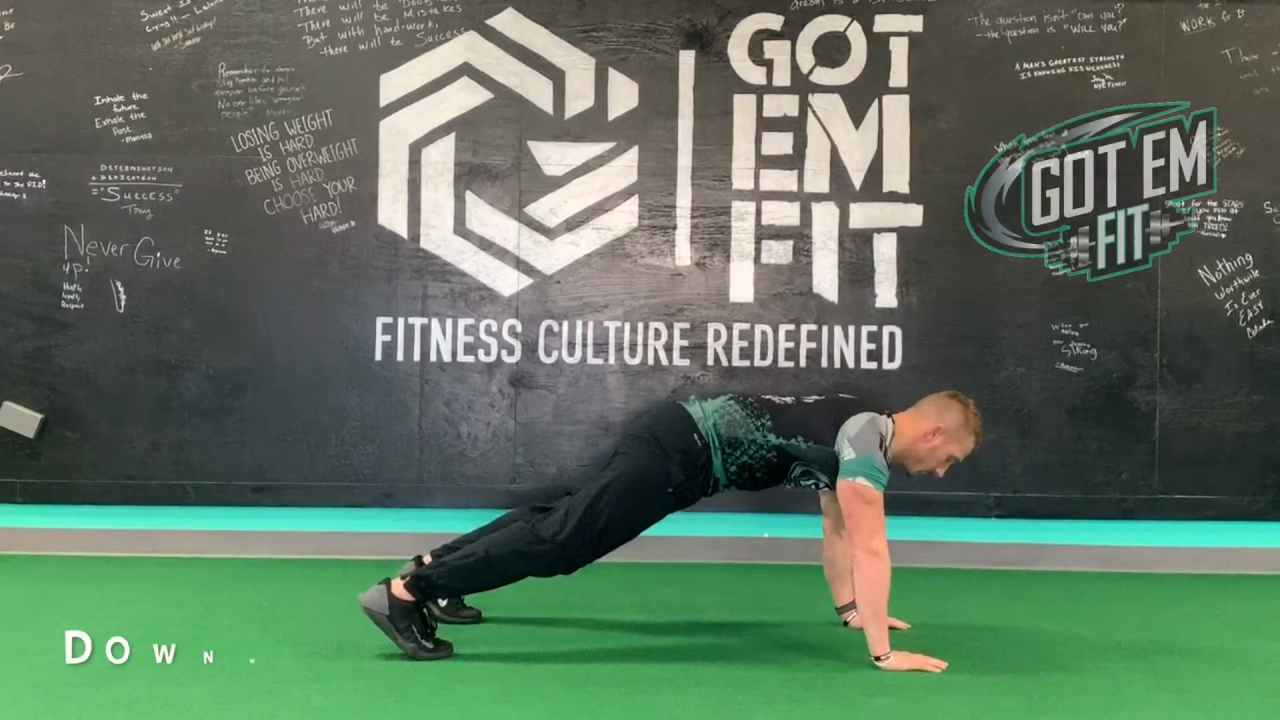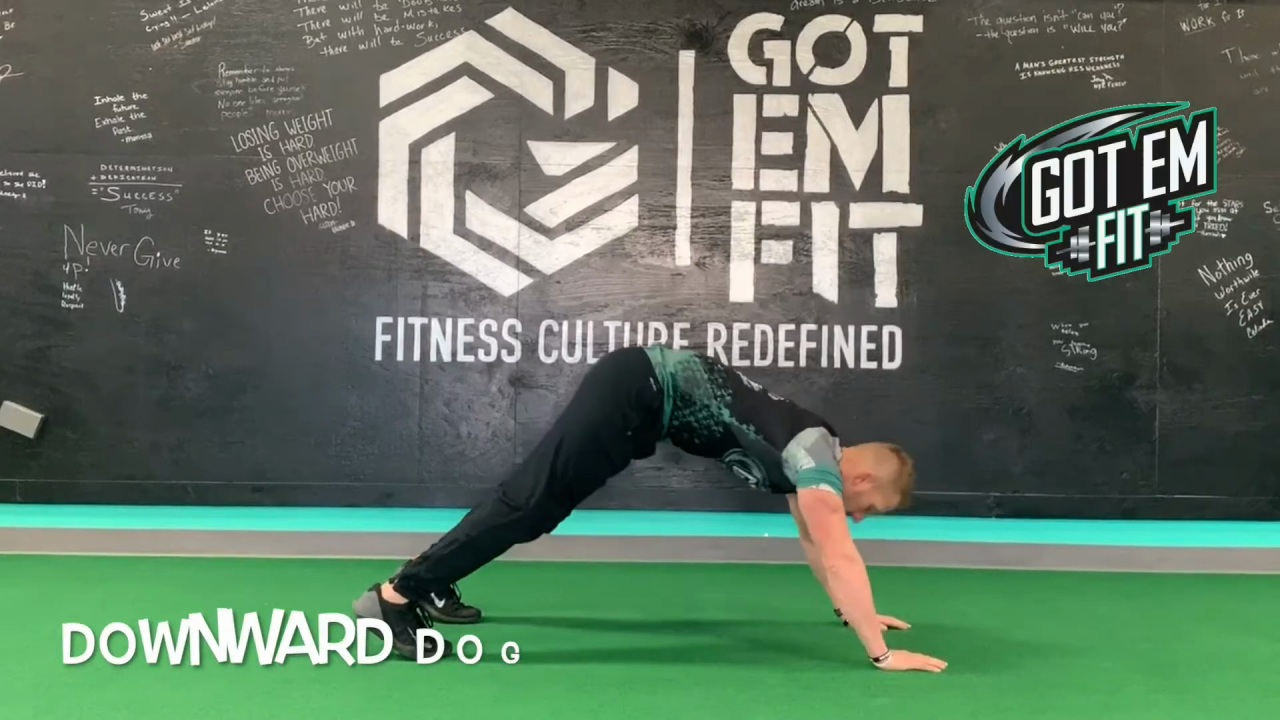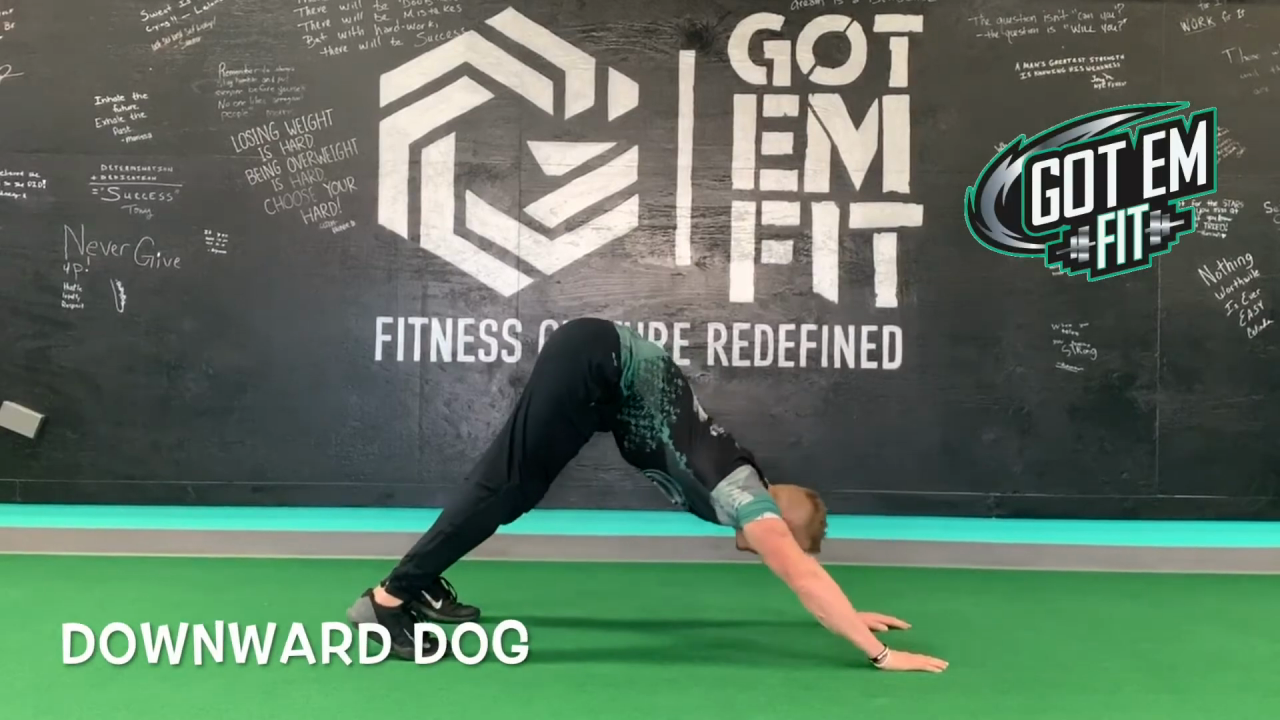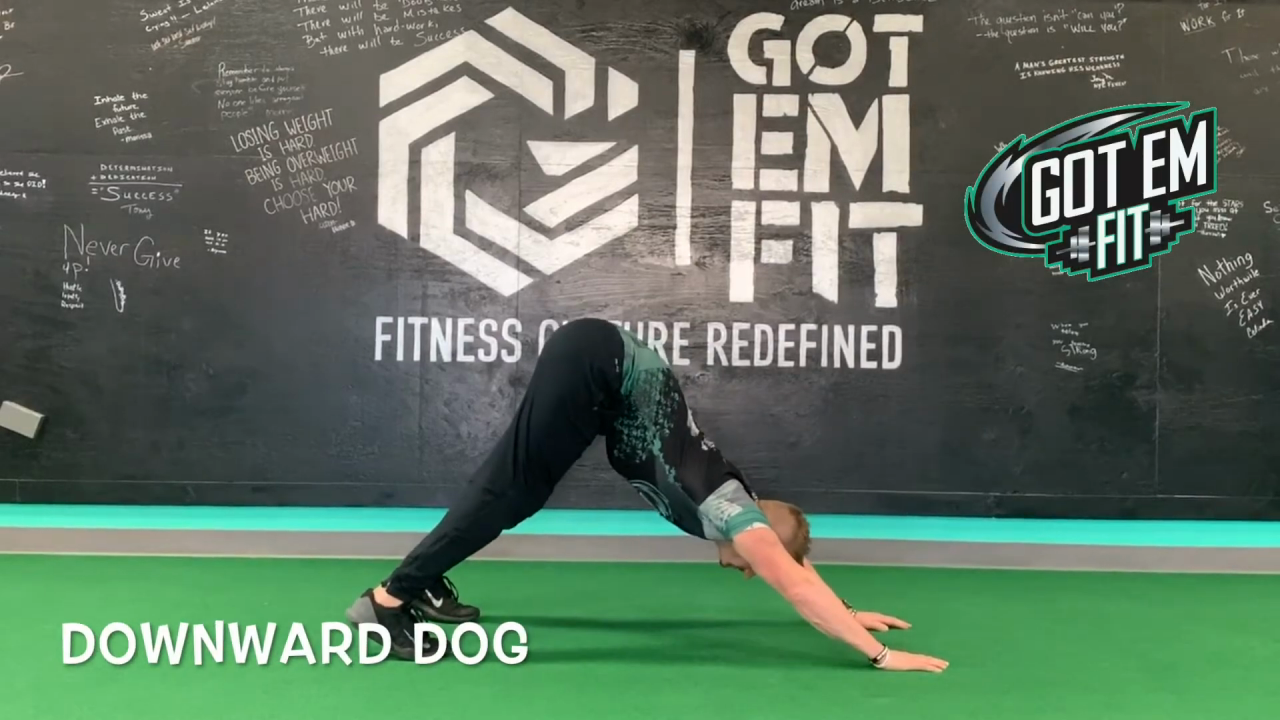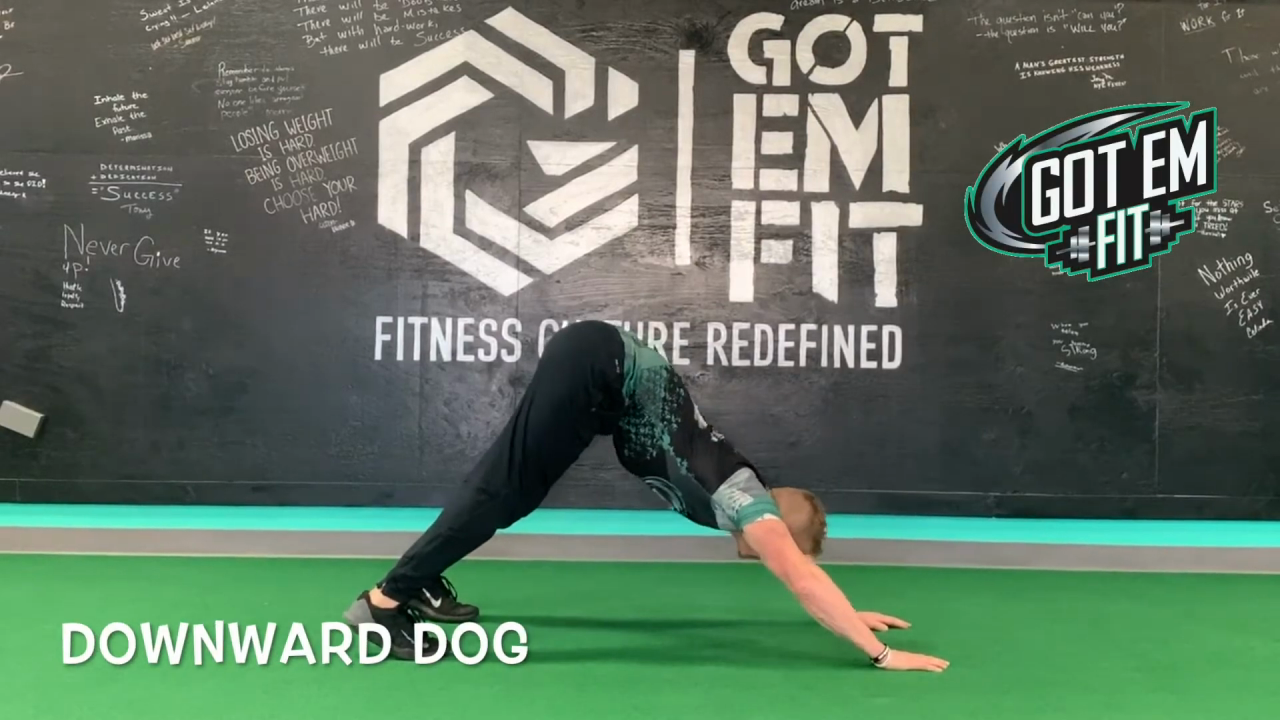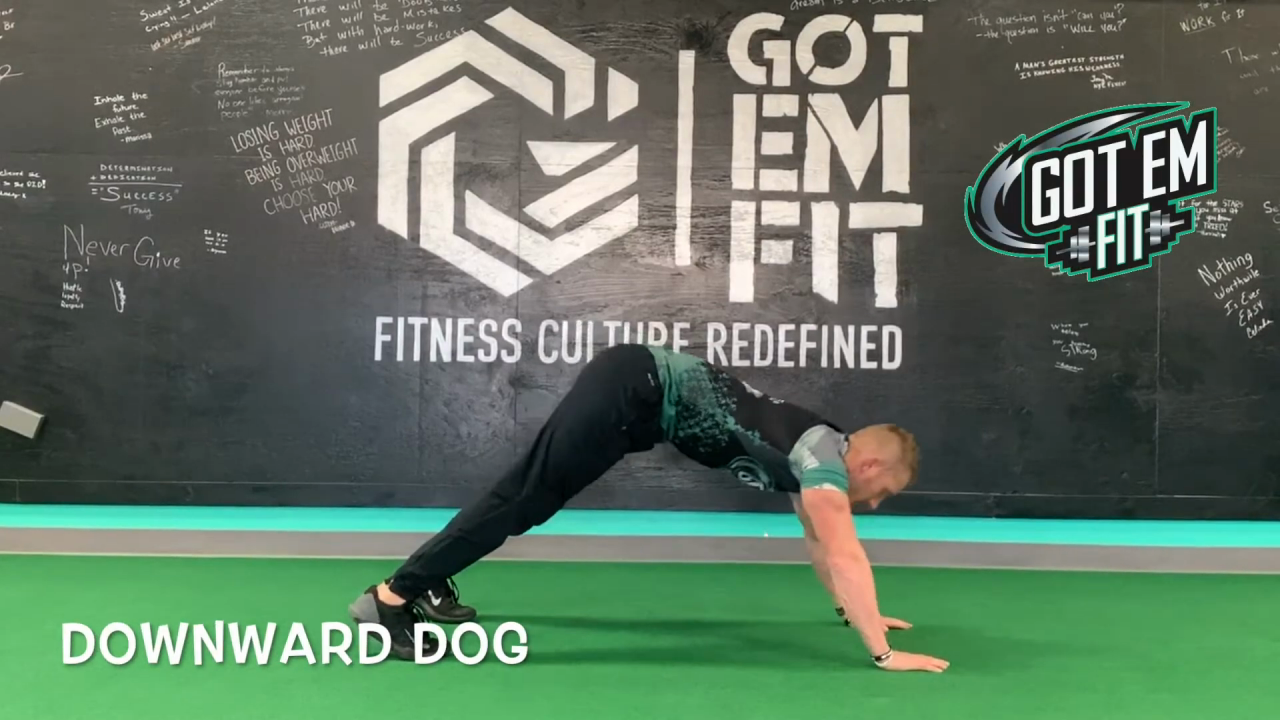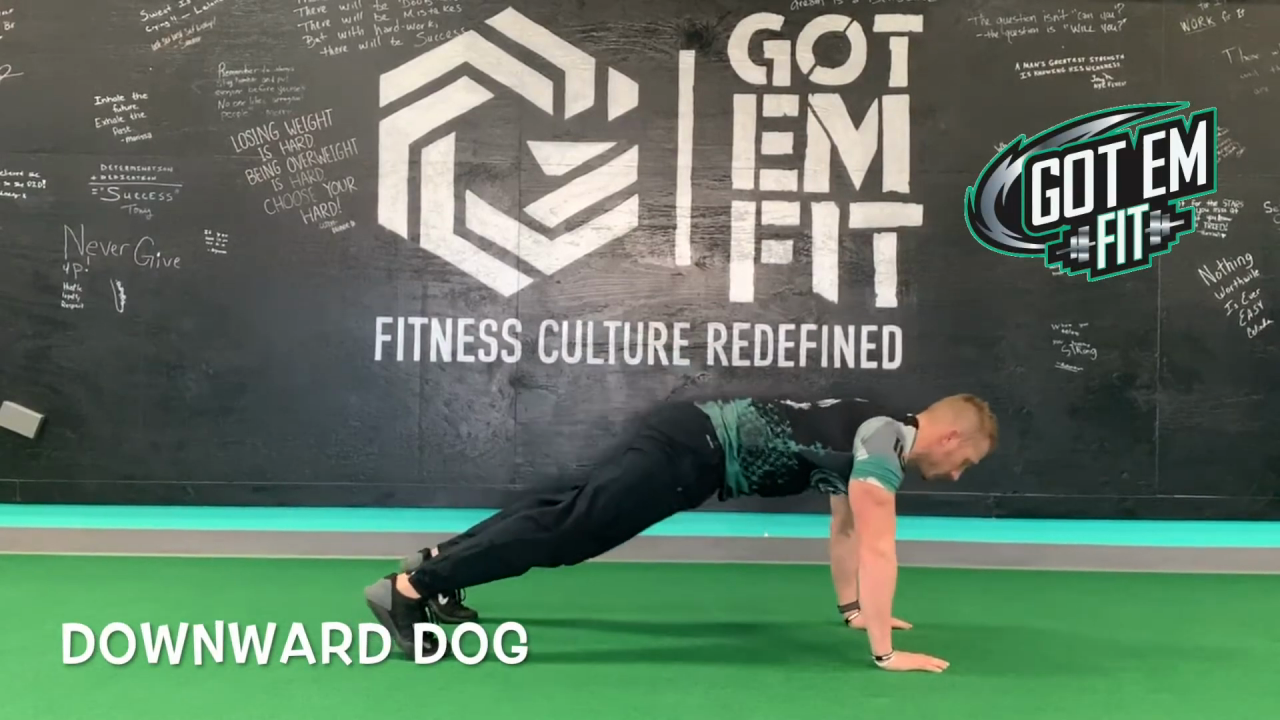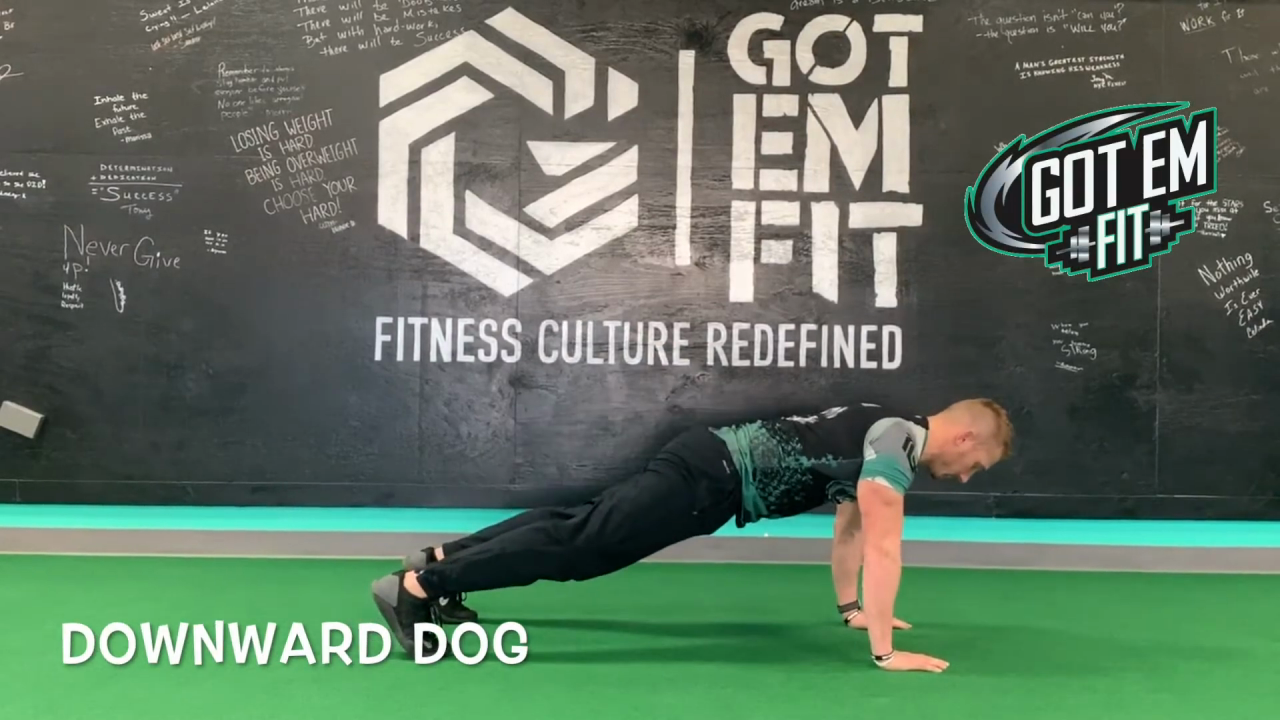
dt=0.5s
person 1, frame 1
left shoulder: (857, 433)
right shoulder: (868, 438)
left elbow: (838, 531)
right elbow: (869, 549)
left wrist: (849, 607)
right wrist: (883, 651)
left hip: (681, 438)
right hip: (679, 451)
left knee: (562, 517)
right knee: (561, 539)
left ankle: (434, 567)
right ankle: (405, 591)
person 1, frame 2
left shoulder: (812, 452)
right shoulder: (812, 457)
left elbow: (821, 546)
right elbow: (839, 555)
left wrist: (853, 609)
right wrist: (881, 653)
left hip: (641, 387)
right hip: (635, 389)
left knee: (537, 493)
right knee: (533, 501)
left ankle: (429, 583)
right ankle: (393, 596)
person 1, frame 3
left shoulder: (743, 484)
right shoulder: (737, 493)
left elbow: (802, 572)
right elbow: (803, 577)
left wrist: (847, 613)
right wrist: (880, 654)
left hip: (600, 359)
right hip: (595, 361)
left knee: (512, 482)
right knee: (508, 485)
left ankle: (421, 585)
right ankle: (388, 599)
person 1, frame 4
left shoulder: (729, 500)
right shoulder: (725, 509)
left elbow: (795, 565)
right elbow: (796, 586)
left wrist: (847, 612)
right wrist: (879, 654)
left hip: (598, 359)
right hip: (594, 361)
left knee: (515, 485)
right knee: (509, 489)
left ankle: (424, 584)
right ankle: (387, 599)
person 1, frame 5
left shoulder: (742, 490)
right shoulder: (739, 498)
left elbow: (802, 566)
right elbow: (802, 579)
left wrist: (850, 612)
right wrist: (881, 654)
left hip: (599, 360)
right hip: (596, 364)
left knee: (511, 484)
right knee: (504, 489)
left ankle: (422, 583)
right ankle: (384, 600)
person 1, frame 6
left shoulder: (817, 447)
right shoulder: (822, 453)
left elbow: (818, 537)
right elbow: (845, 554)
left wrist: (851, 609)
right wrist: (883, 653)
left hip: (641, 386)
right hip: (635, 387)
left knee: (532, 491)
right knee: (526, 498)
left ankle: (427, 583)
right ankle: (389, 598)
person 1, frame 7
left shoulder: (873, 435)
right shoulder: (884, 442)
left elbow: (846, 527)
right elbow: (878, 548)
left wrist: (851, 606)
right wrist: (885, 651)
left hip: (694, 435)
right hip: (691, 451)
left knee: (571, 513)
right knee: (566, 531)
left ankle: (438, 562)
right ankle: (407, 588)
person 1, frame 8
left shoulder: (885, 435)
right shoulder: (896, 445)
left elbow: (850, 526)
right elbow: (883, 550)
left wrist: (850, 607)
right wrist: (885, 651)
left hip: (711, 463)
right hip: (707, 478)
left knee: (582, 526)
right knee: (577, 547)
left ankle: (441, 560)
right ankle: (414, 587)
